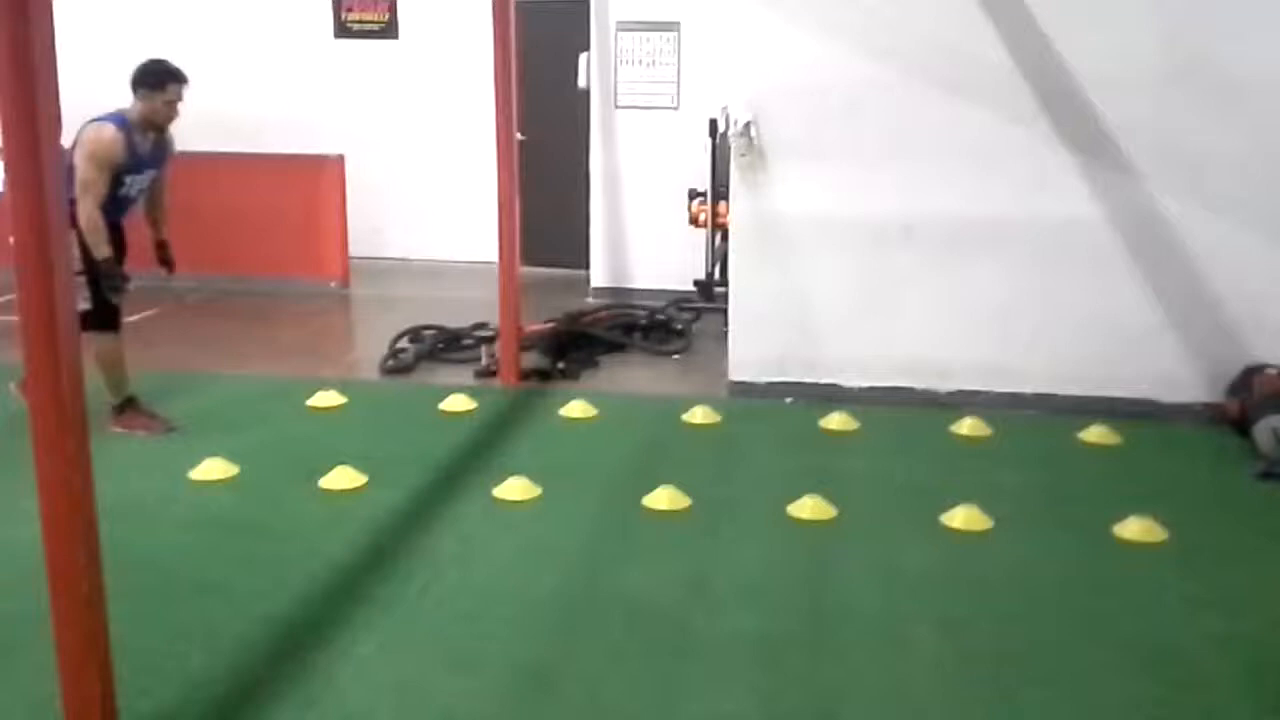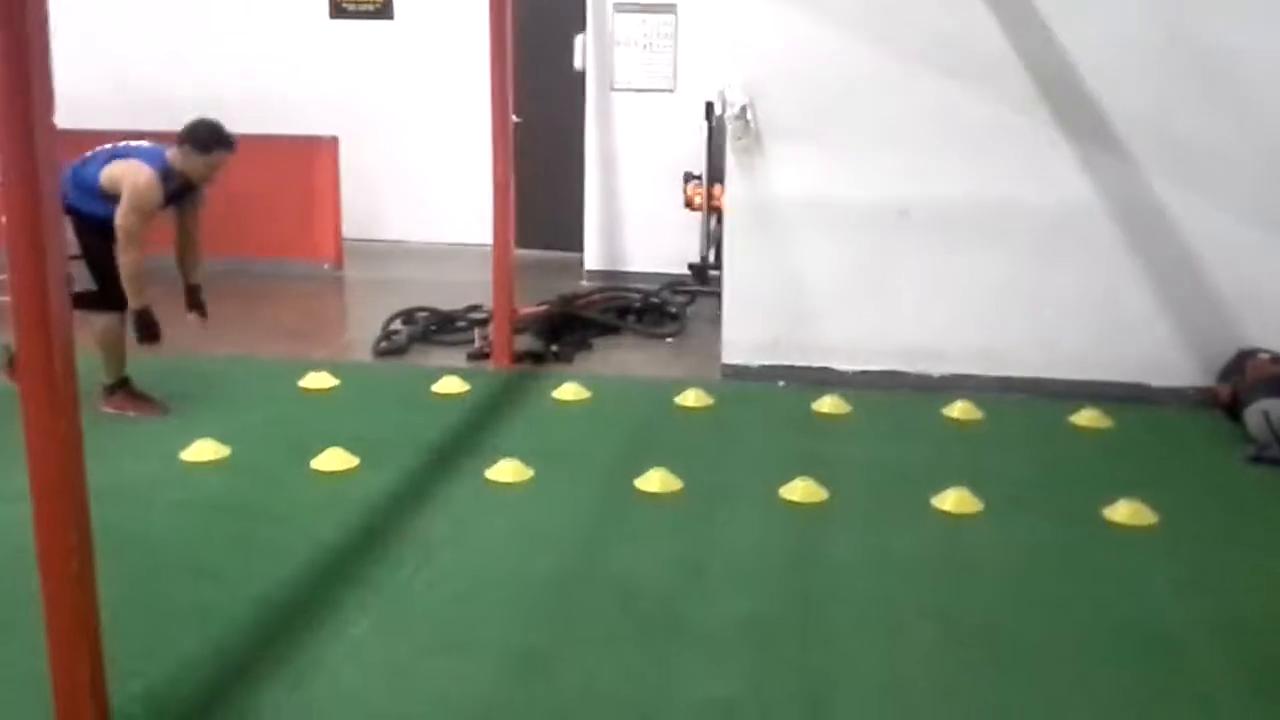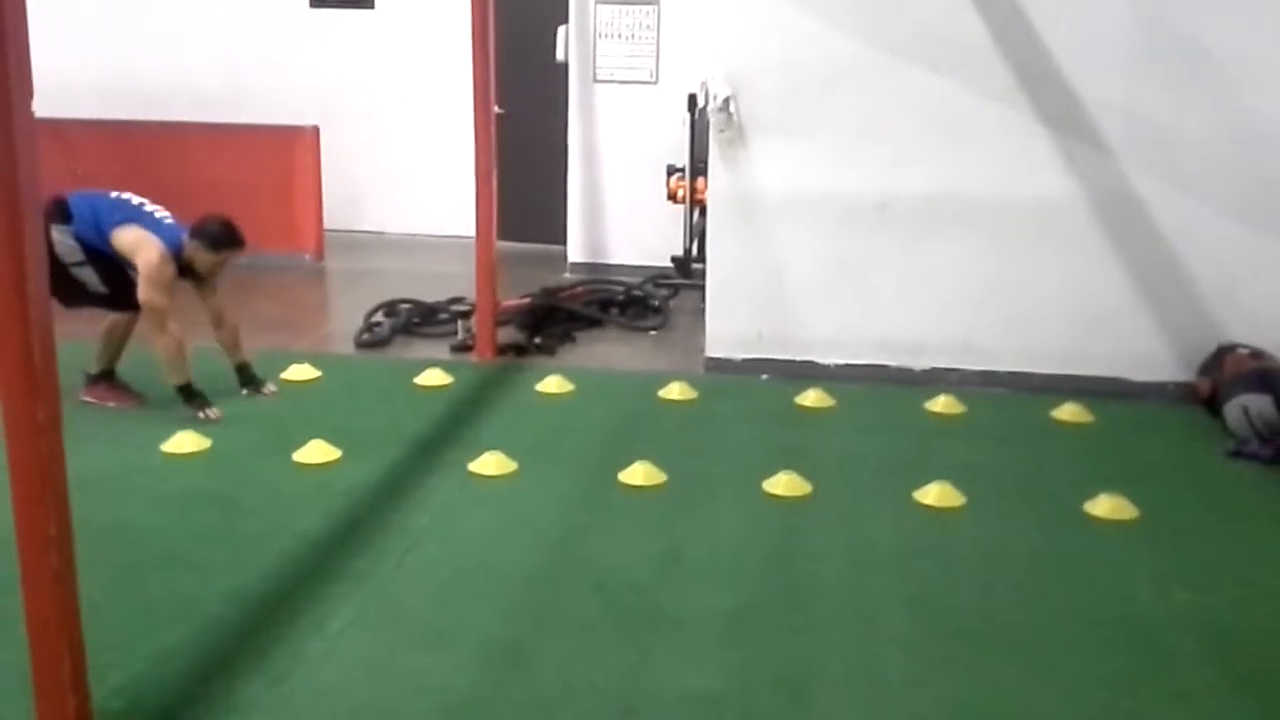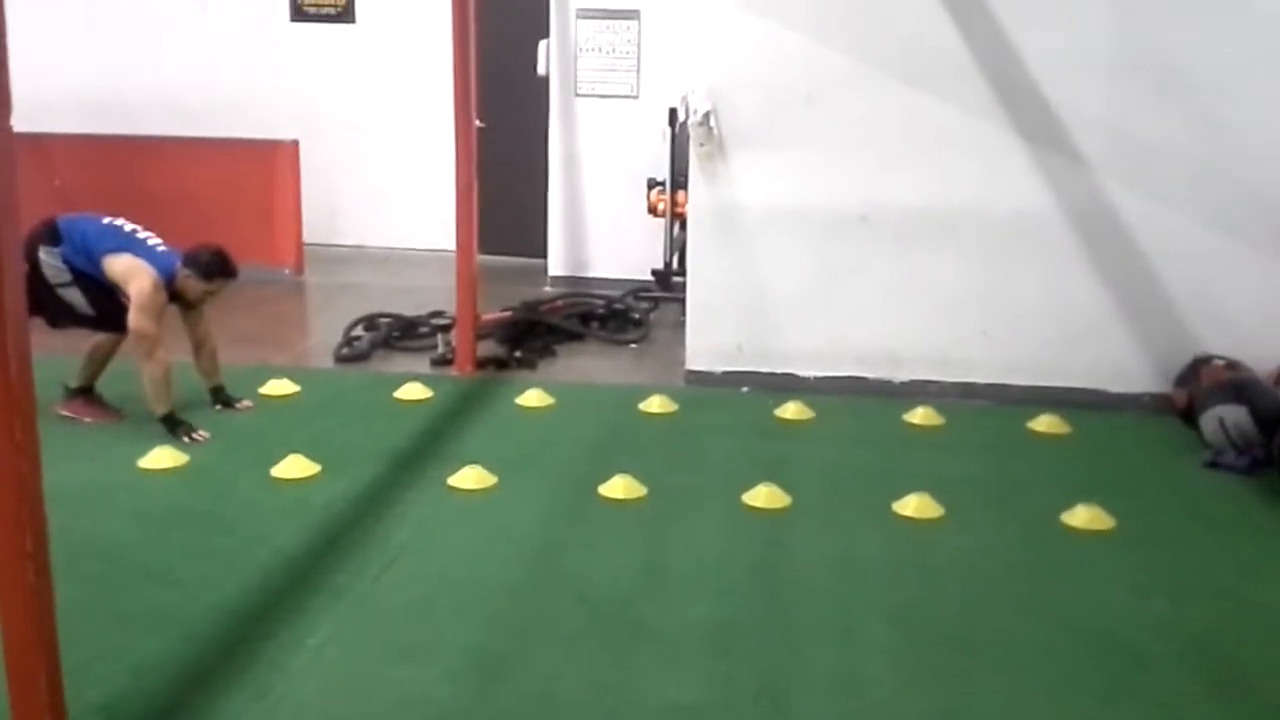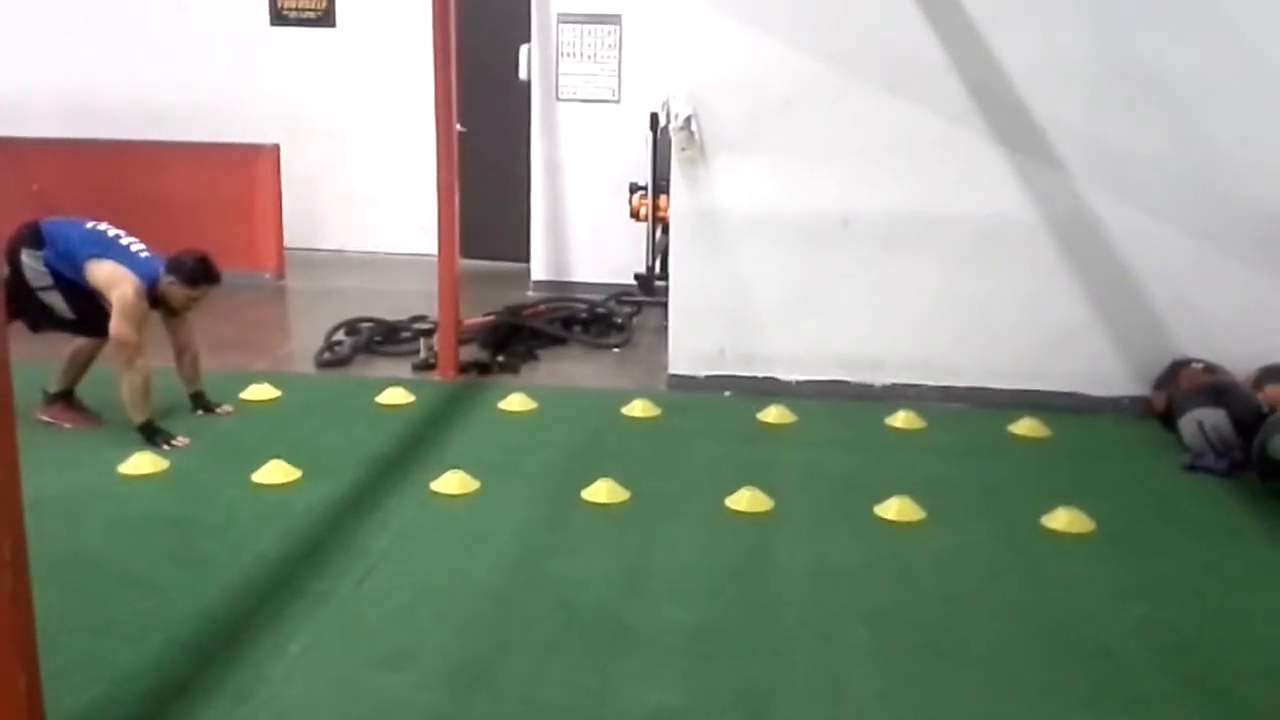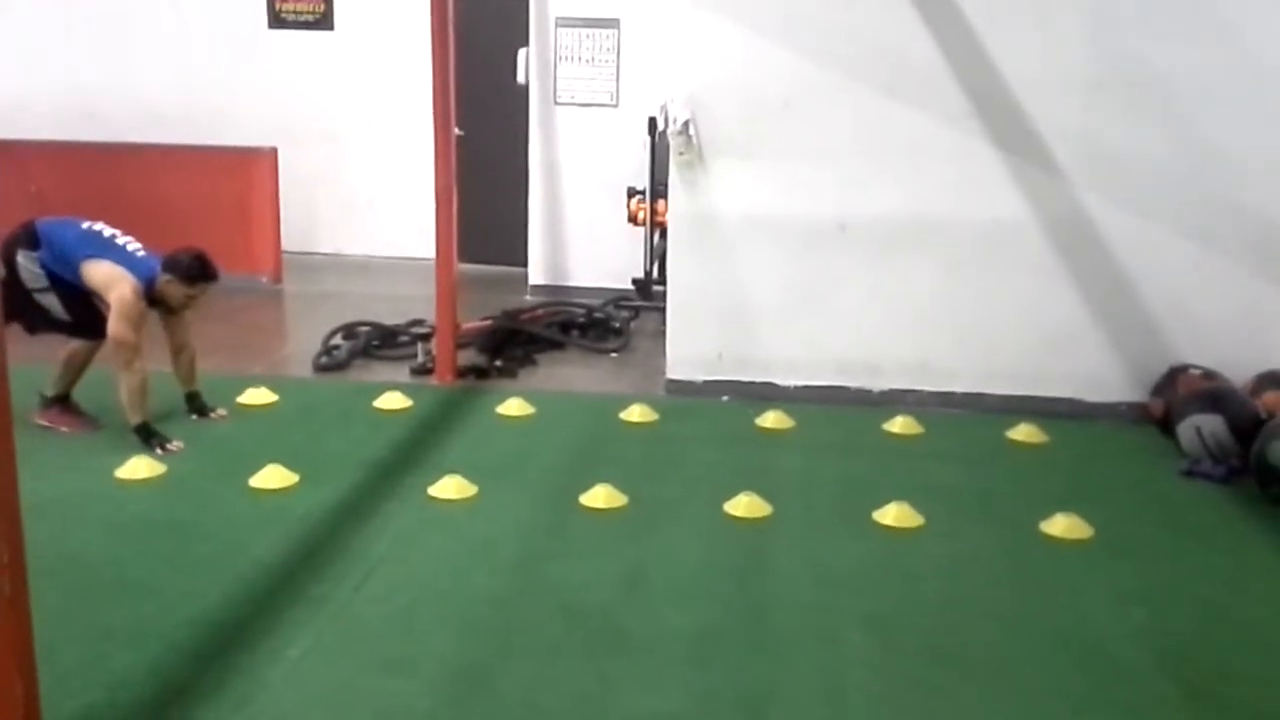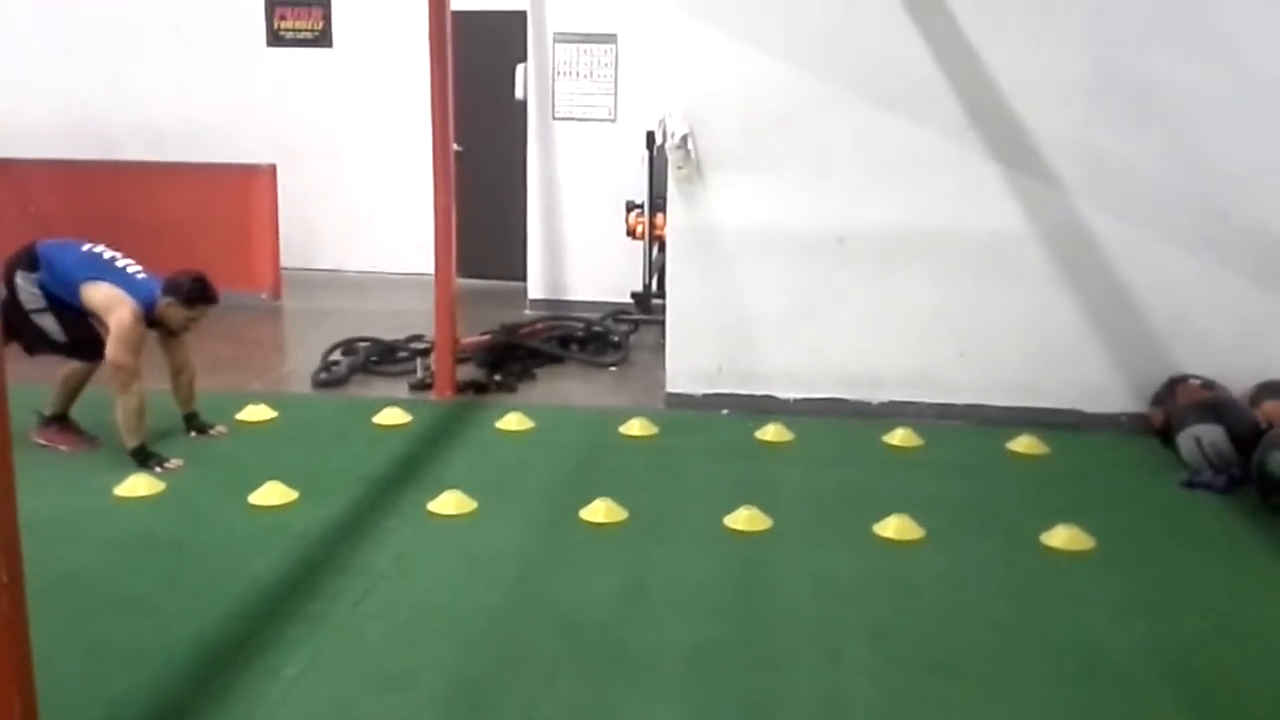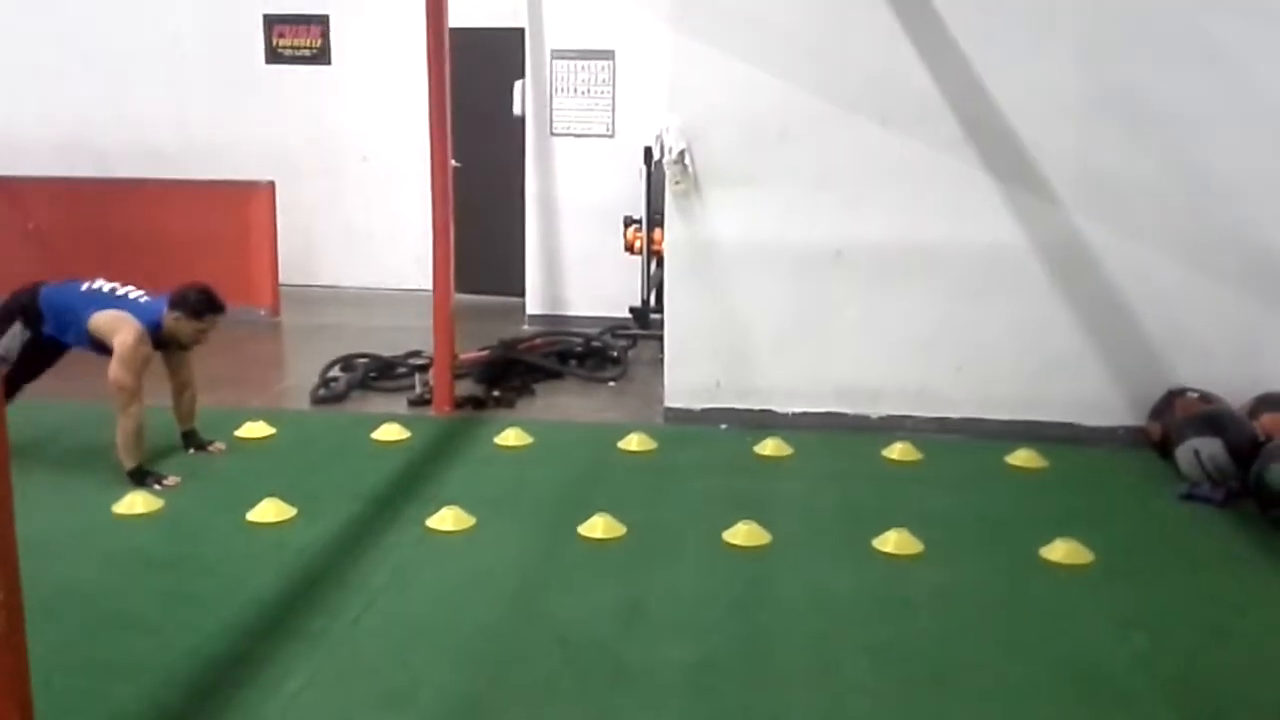
dt=0.5s
person 1, frame 1
left shoulder: (162, 141)
right shoulder: (105, 138)
left elbow: (155, 193)
right elbow: (87, 206)
left wrist: (161, 241)
right wrist: (105, 264)
left hip: (107, 226)
right hip: (75, 230)
left knee: (78, 314)
right knee: (102, 316)
right ankle: (123, 409)
person 1, frame 2
left shoulder: (189, 180)
right shoulder: (145, 181)
left elbow: (188, 236)
right elbow: (130, 251)
left wrist: (193, 289)
right wrist: (142, 312)
left hip: (97, 215)
right hip: (65, 212)
right knee: (111, 298)
right ankle: (117, 390)
person 1, frame 3
left shoulder: (198, 252)
right shoulder: (157, 259)
left elbow: (220, 318)
right elbow: (161, 329)
left wrist: (244, 370)
right wrist: (187, 392)
left hip: (88, 222)
right hip: (62, 224)
right knee: (128, 304)
right ankle: (99, 381)
person 1, frame 4
left shoulder: (186, 277)
right shoulder: (149, 286)
left elbow: (202, 341)
right elbow: (151, 357)
left wrist: (218, 391)
right wrist: (170, 421)
left hip: (77, 241)
right hip: (51, 246)
right knee: (115, 325)
right ankle: (78, 396)
person 1, frame 5
left shoulder: (169, 281)
right shoulder: (131, 292)
left elbow: (185, 348)
right elbow: (131, 364)
left wrist: (198, 398)
right wrist: (148, 429)
left hip: (61, 247)
right hip: (33, 249)
right knee: (95, 329)
right ankle: (57, 401)
person 1, frame 6
left shoulder: (167, 280)
right shoulder: (130, 293)
left elbow: (182, 347)
right elbow: (129, 365)
left wrist: (194, 399)
right wrist: (144, 431)
left hip: (58, 247)
right hip: (29, 249)
right knee: (91, 332)
right ankle: (54, 405)
person 1, frame 7
left shoulder: (166, 301)
right shoulder: (129, 316)
left elbow: (182, 368)
right elbow: (127, 388)
left wrist: (192, 418)
right wrist: (140, 453)
left hip: (58, 268)
right hip: (30, 271)
right knee: (88, 351)
right ankle: (51, 423)
person 1, frame 8
left shoulder: (171, 319)
right shoulder: (134, 336)
left elbow: (184, 384)
right elbow: (128, 408)
left wrist: (190, 435)
right wrist: (136, 472)
left hip: (64, 308)
right hip: (32, 312)
